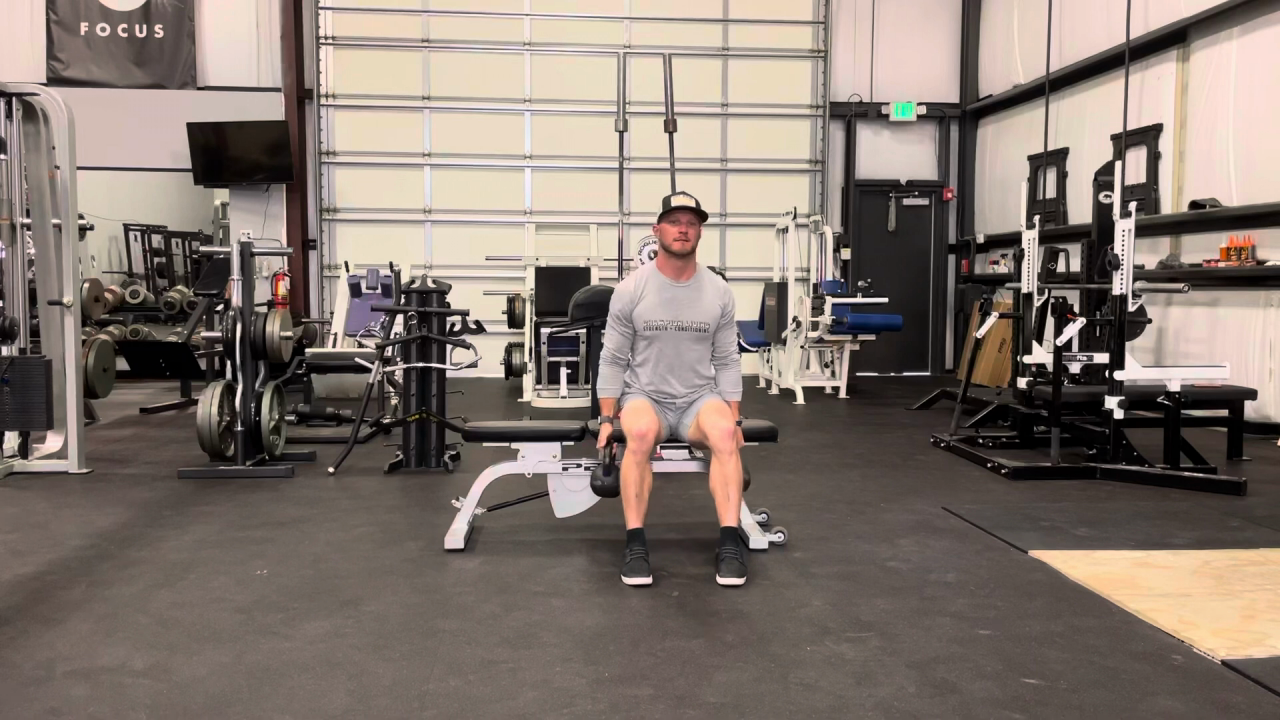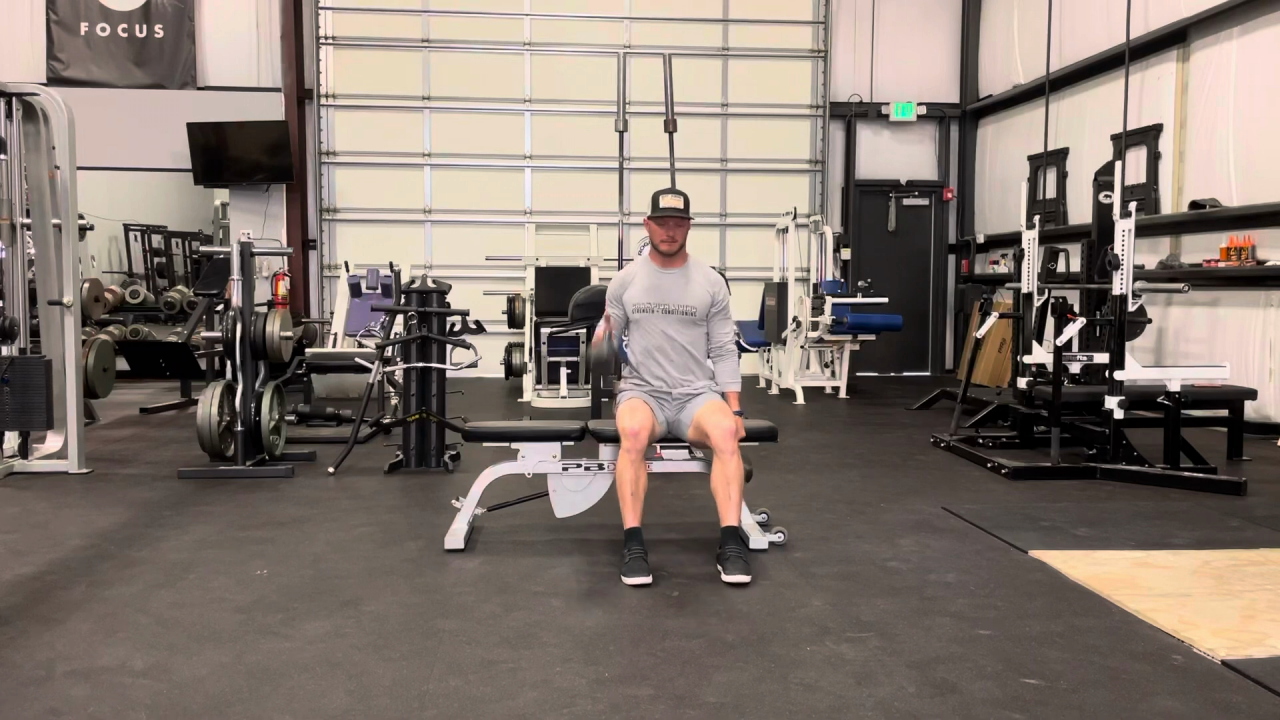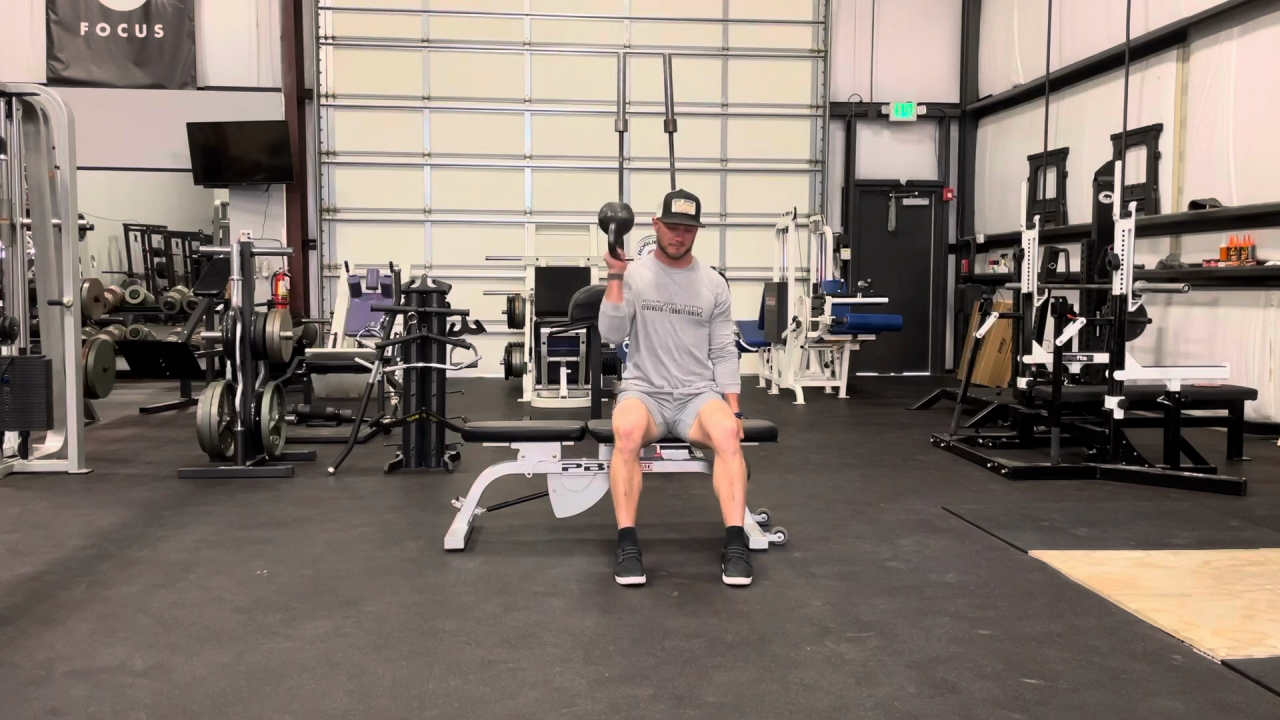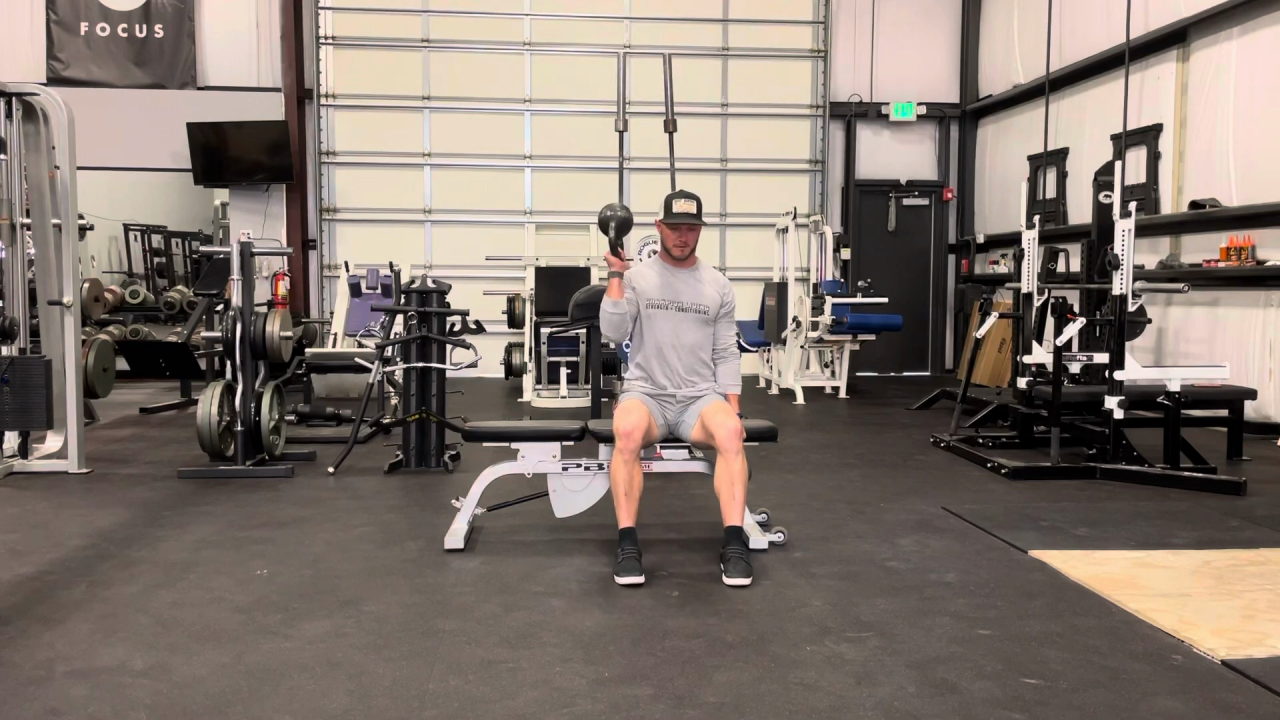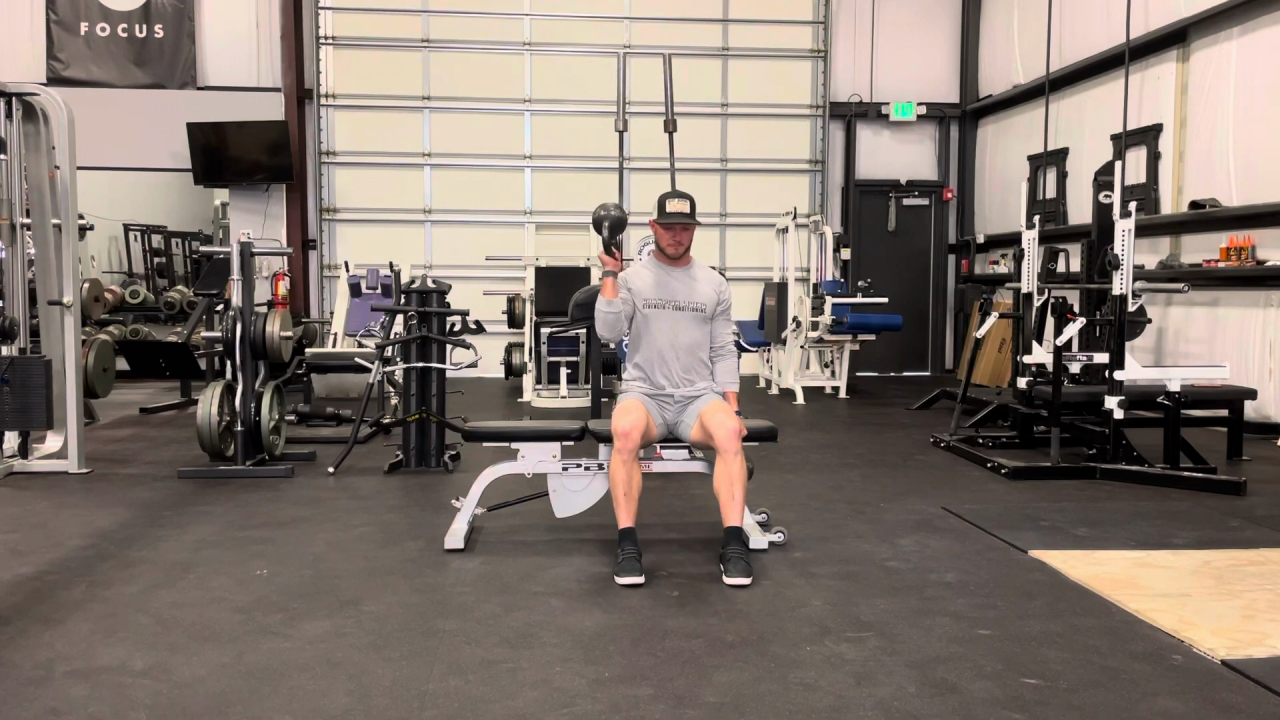
dt=0.4s
person 1, frame 1
left shoulder: (719, 292)
right shoulder: (631, 290)
left elbow: (727, 361)
right elbow: (613, 360)
left wrist: (735, 419)
right wrist: (607, 419)
left hip: (699, 398)
right hip: (644, 397)
left knee: (723, 434)
right knee: (640, 434)
left ankle: (729, 543)
right ankle: (635, 544)
person 1, frame 2
left shoulder: (711, 282)
right shoulder: (626, 280)
left elbow: (724, 350)
right elbow: (610, 335)
left wrist: (734, 408)
right wrist: (603, 336)
left hip: (697, 392)
right hip: (643, 391)
left knee: (725, 433)
right knee: (634, 433)
left ankle: (731, 543)
right ankle: (633, 543)
person 1, frame 3
left shoulder: (713, 284)
right shoulder: (634, 275)
left elbow: (723, 352)
right elbow: (612, 334)
left wrist: (733, 410)
right wrist: (615, 276)
left hip: (697, 394)
right hip: (643, 391)
left knee: (726, 433)
right knee: (627, 432)
left ankle: (735, 543)
right ankle: (627, 543)
person 1, frame 4
left shoulder: (718, 285)
right shoulder: (637, 277)
left elbow: (726, 354)
right elbow: (614, 332)
left wrist: (734, 410)
right wrist: (616, 274)
left hip: (700, 395)
right hip: (645, 392)
left knee: (730, 433)
right knee: (627, 431)
left ankle: (734, 543)
right ankle: (628, 544)
person 1, frame 5
left shoulder: (714, 284)
right shoulder: (632, 278)
left elbow: (723, 351)
right elbow: (608, 331)
left wrist: (733, 408)
right wrist: (610, 273)
left hip: (699, 395)
right hip: (644, 393)
left knee: (729, 433)
right knee: (625, 431)
left ankle: (734, 544)
right ankle: (627, 543)
